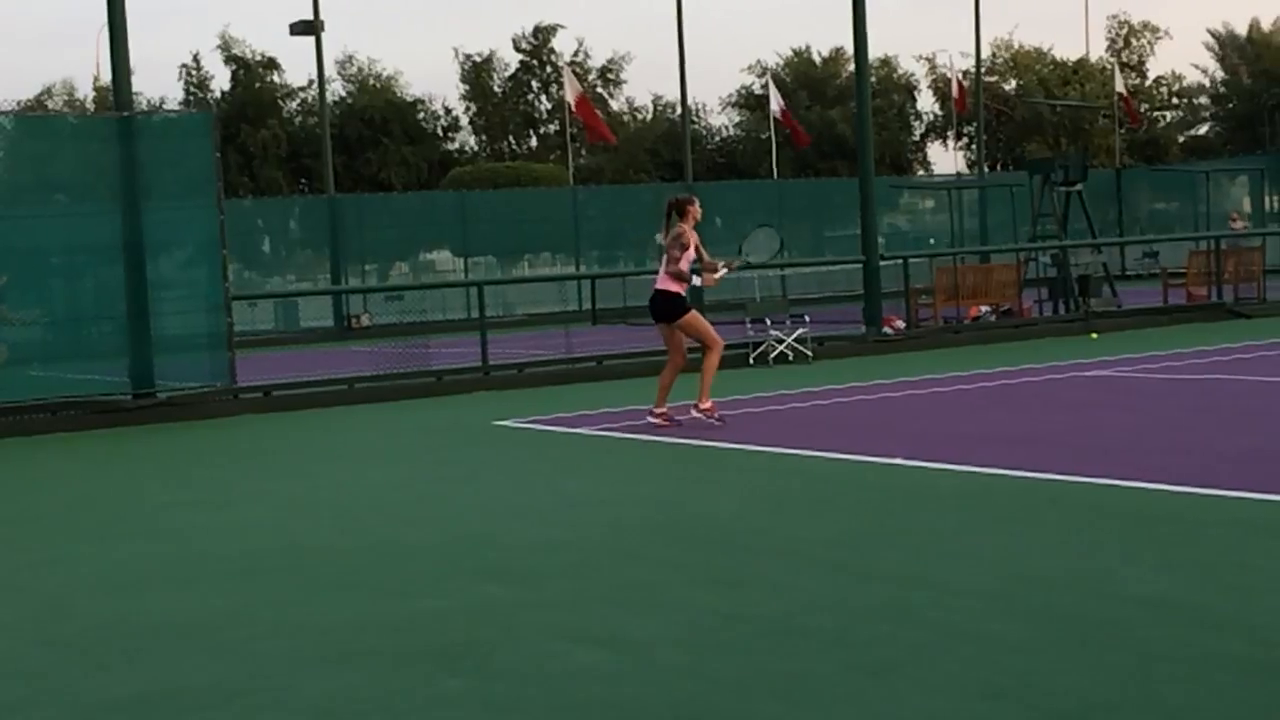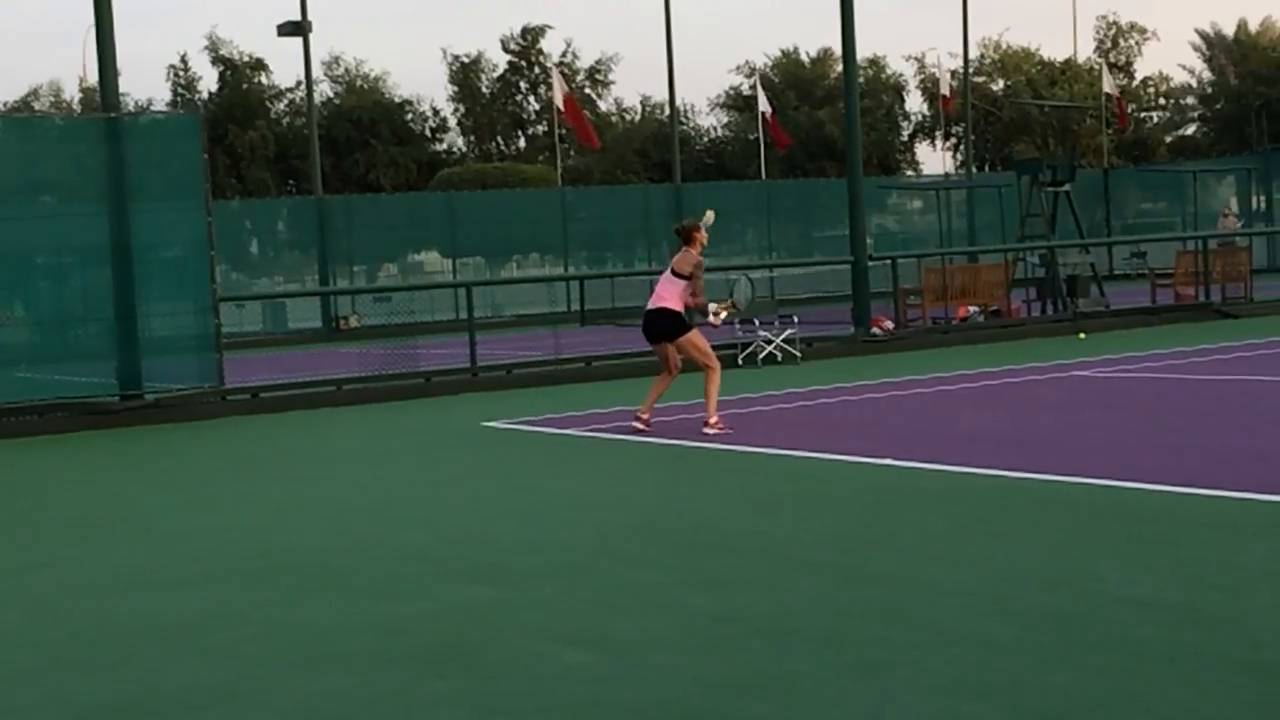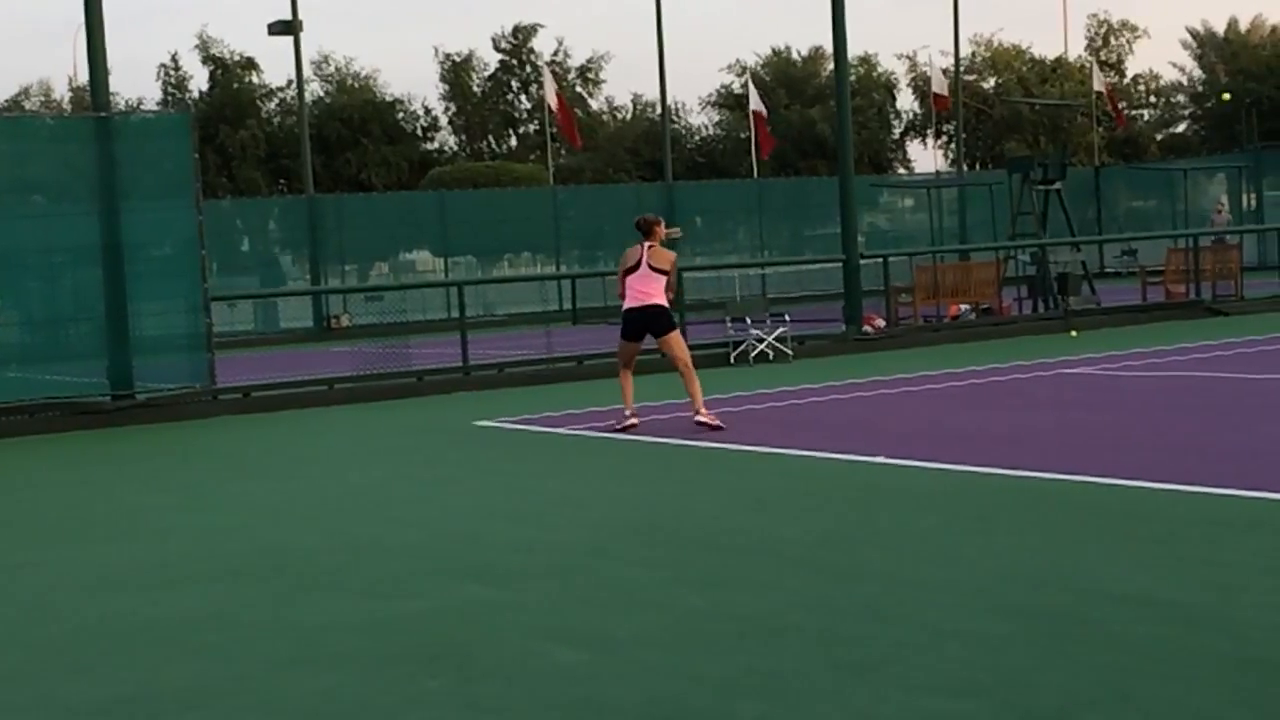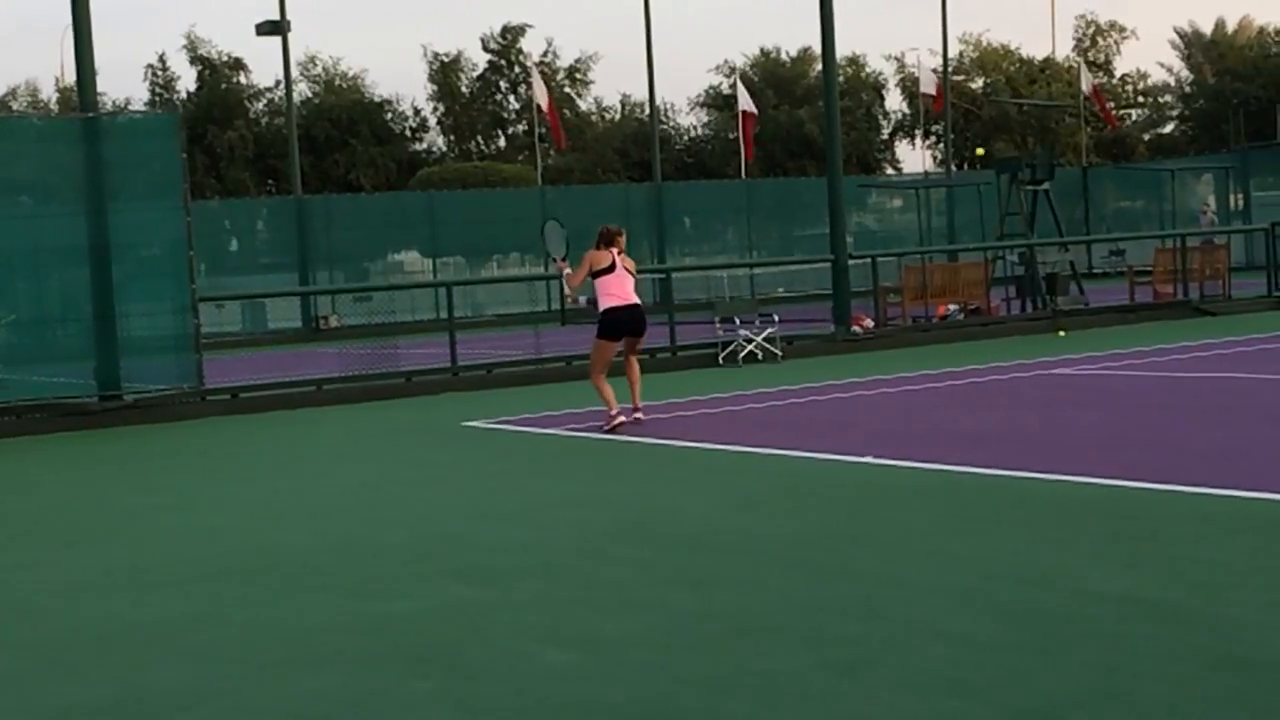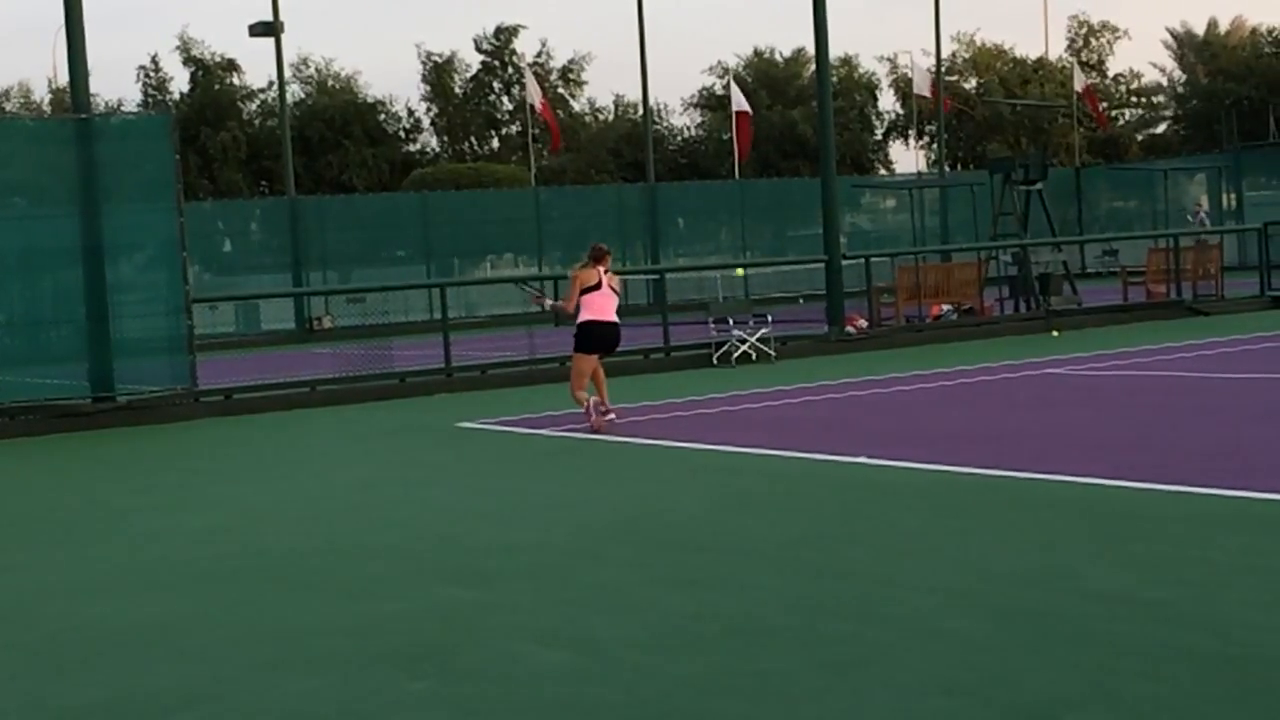
dt=1s
person 1, frame 1
left shoulder: (691, 235)
right shoulder: (681, 233)
left elbow: (706, 263)
right elbow: (671, 269)
left wrist: (723, 266)
right wrist: (698, 281)
left hip: (660, 301)
right hip: (670, 300)
left knee: (677, 358)
right knee: (715, 345)
left ankle: (658, 411)
right ankle: (704, 404)
person 1, frame 2
left shoulder: (679, 257)
right shoulder: (695, 260)
right elbow: (697, 299)
left wrist: (711, 307)
right wrist: (710, 316)
left hip: (651, 319)
right hip: (669, 319)
left knee: (671, 369)
right knee: (713, 366)
left ankle: (642, 415)
right ankle: (711, 420)
person 1, frame 3
left shoulder: (629, 254)
right shoulder: (669, 256)
left elbow: (620, 292)
right elbow: (670, 294)
left hip: (632, 316)
right hip: (658, 314)
left knee: (625, 368)
right knee: (686, 367)
left ankle: (629, 413)
right ankle: (701, 411)
person 1, frame 4
left shoulder: (593, 256)
right shoulder: (630, 263)
left elbow: (573, 284)
left wrist: (565, 270)
left hip: (613, 317)
right hip: (636, 313)
left knee: (597, 375)
right knee: (631, 356)
left ankle: (615, 411)
right ankle: (636, 407)
person 1, frame 5
left shoulder: (581, 275)
right shoulder: (615, 280)
left elbow: (569, 308)
left wrist: (548, 303)
left hip: (589, 330)
right hip: (613, 331)
left knee: (578, 391)
right knee: (593, 361)
left ankle: (589, 402)
right ankle: (606, 407)
